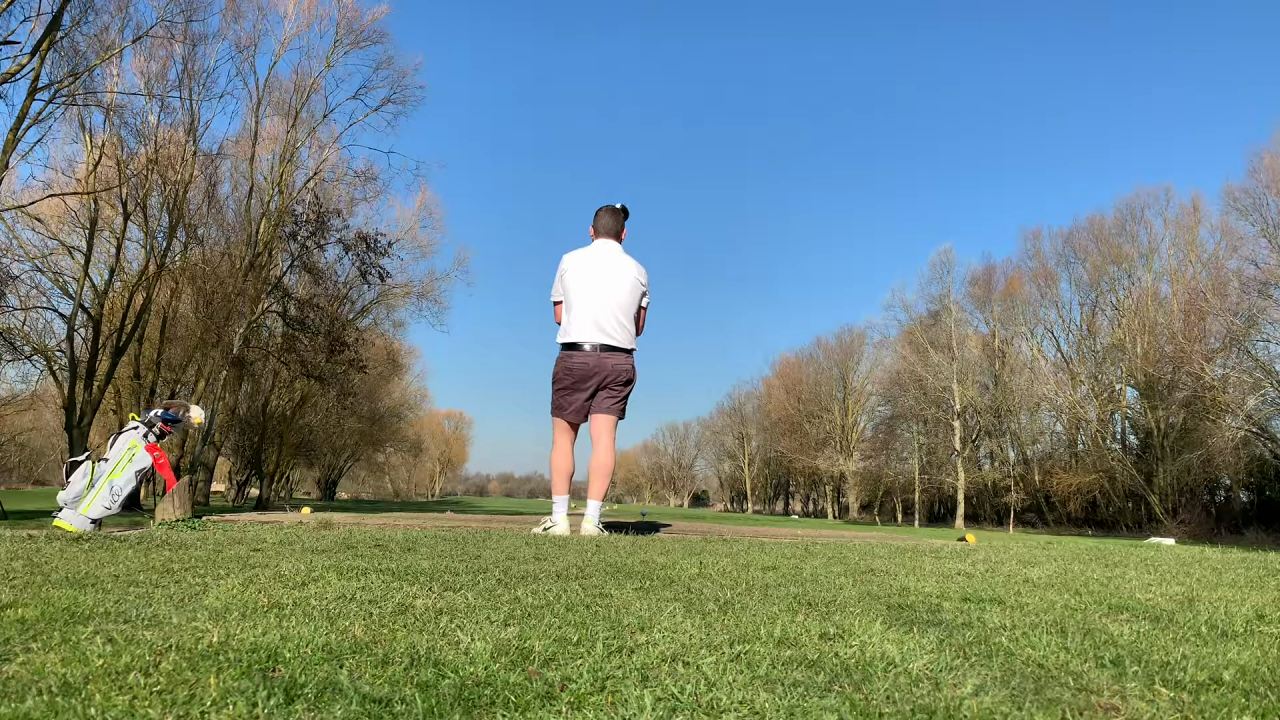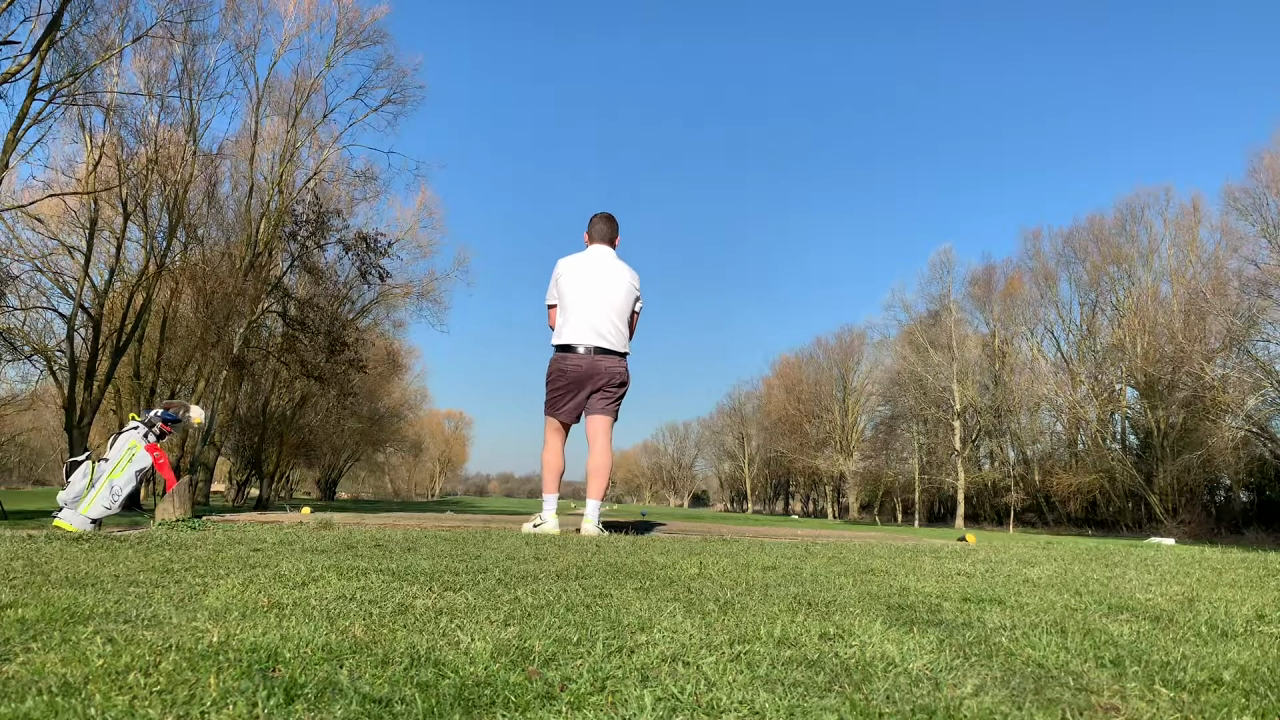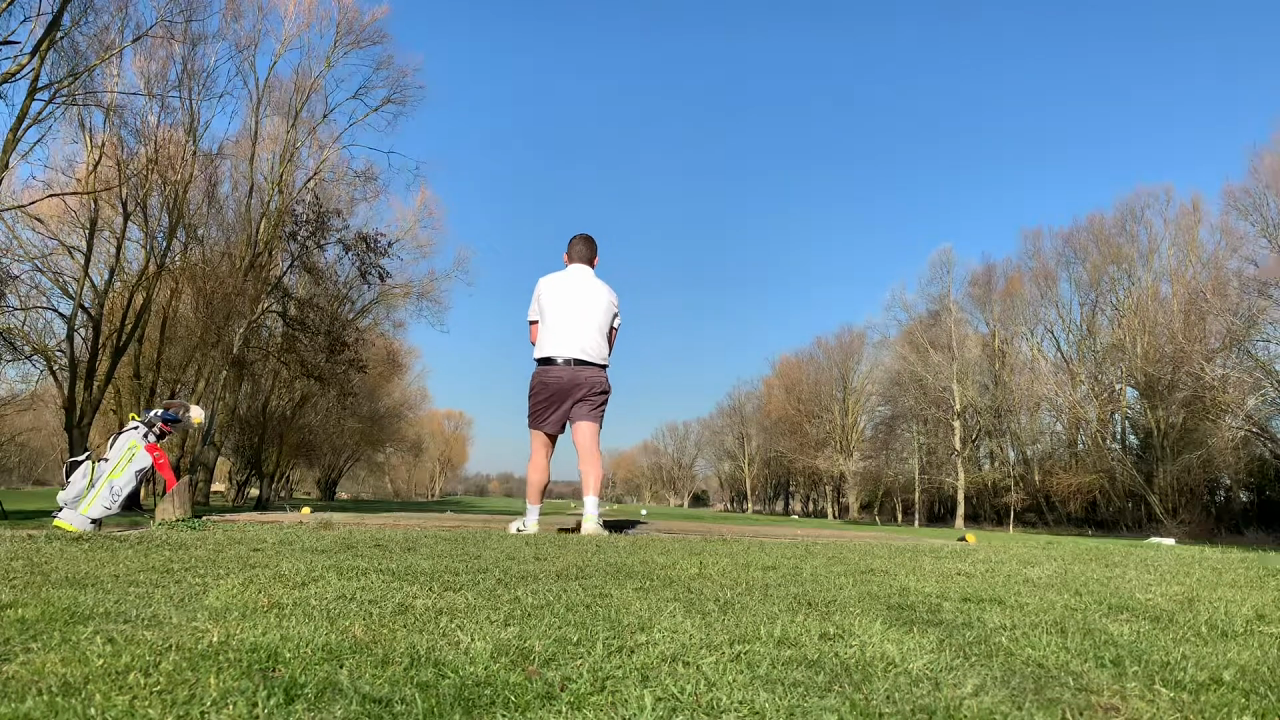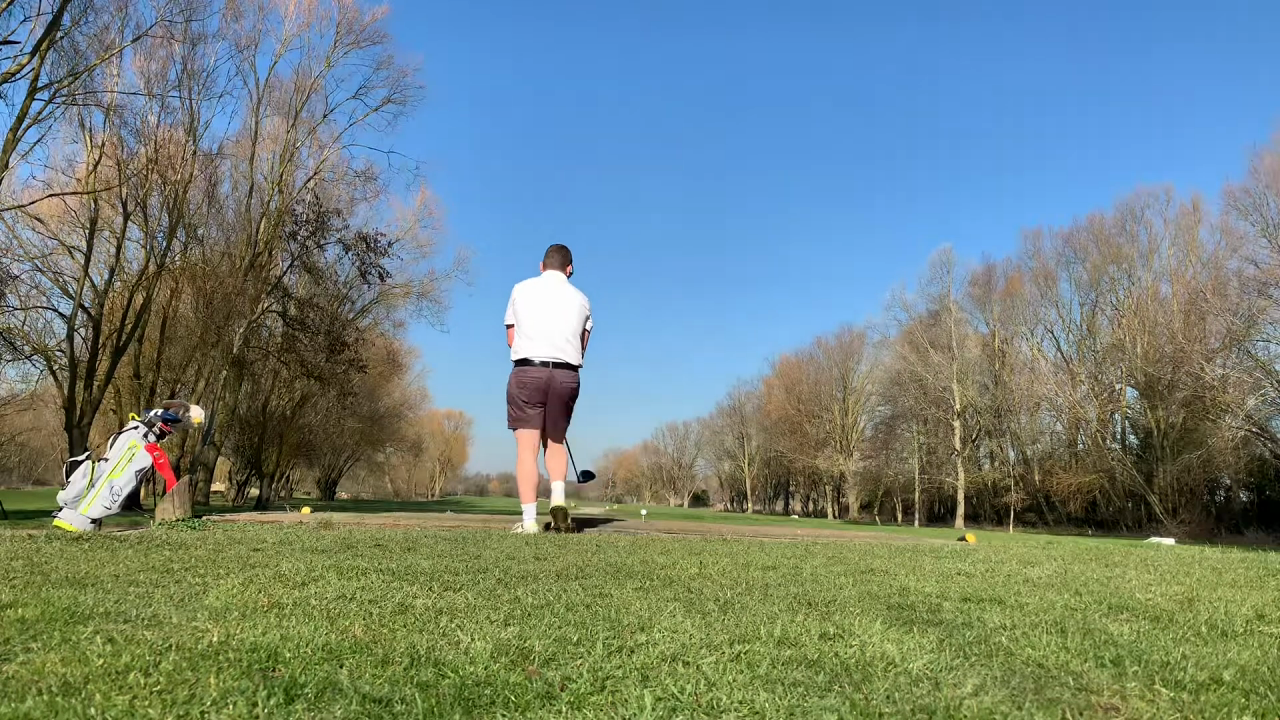
dt=0.3s
person 1, frame 1
left shoulder: (570, 261)
right shoulder: (637, 271)
left elbow: (559, 315)
right elbow: (638, 326)
left hip: (575, 358)
right hip: (618, 361)
left knee: (563, 438)
right knee: (604, 439)
left ankle: (559, 518)
right ankle: (592, 519)
person 1, frame 2
left shoulder: (565, 265)
right shoulder: (630, 276)
left elbow: (553, 321)
left hip: (569, 359)
right hip: (612, 363)
left knee: (554, 438)
right knee: (600, 441)
left ankle: (548, 516)
right ankle: (592, 519)
person 1, frame 3
left shoulder: (546, 283)
right shoulder: (608, 293)
left elbow: (535, 337)
right elbow: (609, 344)
left hip: (550, 372)
right hip: (592, 375)
left knee: (541, 451)
right knee: (589, 448)
left ankle: (530, 520)
right ankle: (591, 516)
person 1, frame 4
left shoulder: (521, 289)
right shoulder: (581, 299)
left elbow: (511, 339)
right elbow: (582, 347)
left hip: (527, 373)
right hip: (566, 376)
left knee: (527, 449)
right knee: (555, 445)
left ankle: (529, 520)
right ankle: (557, 497)
